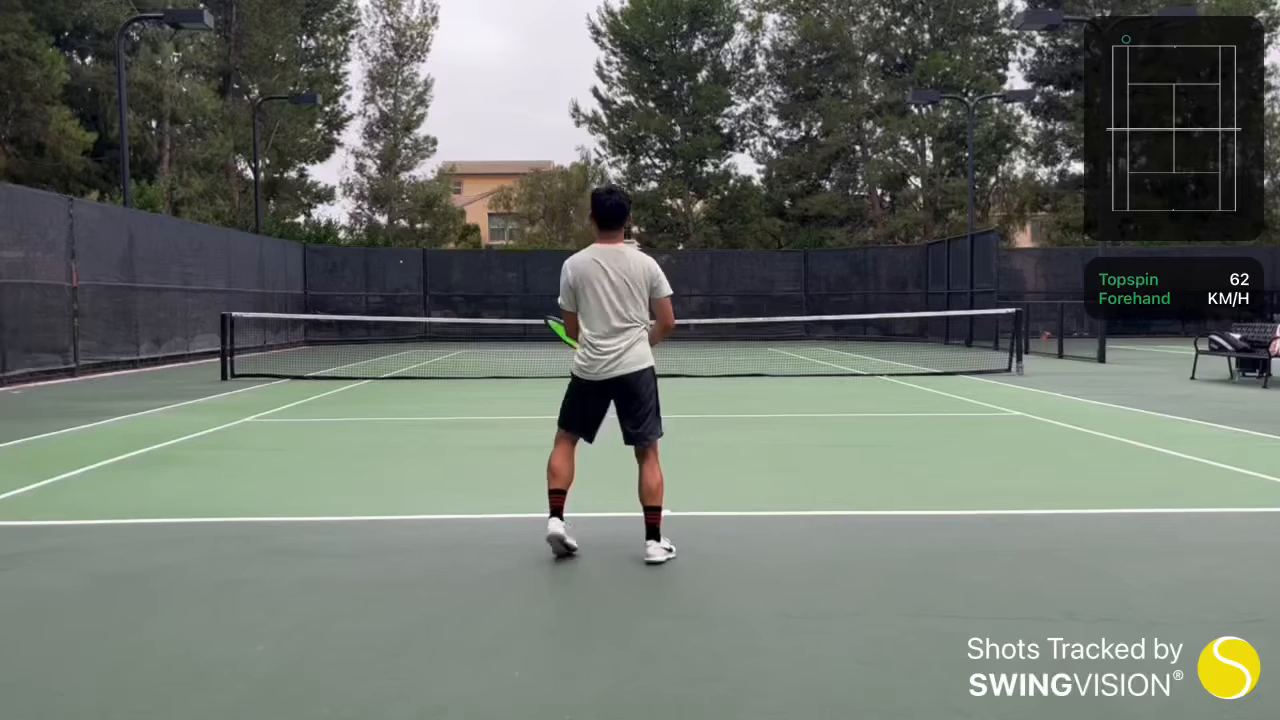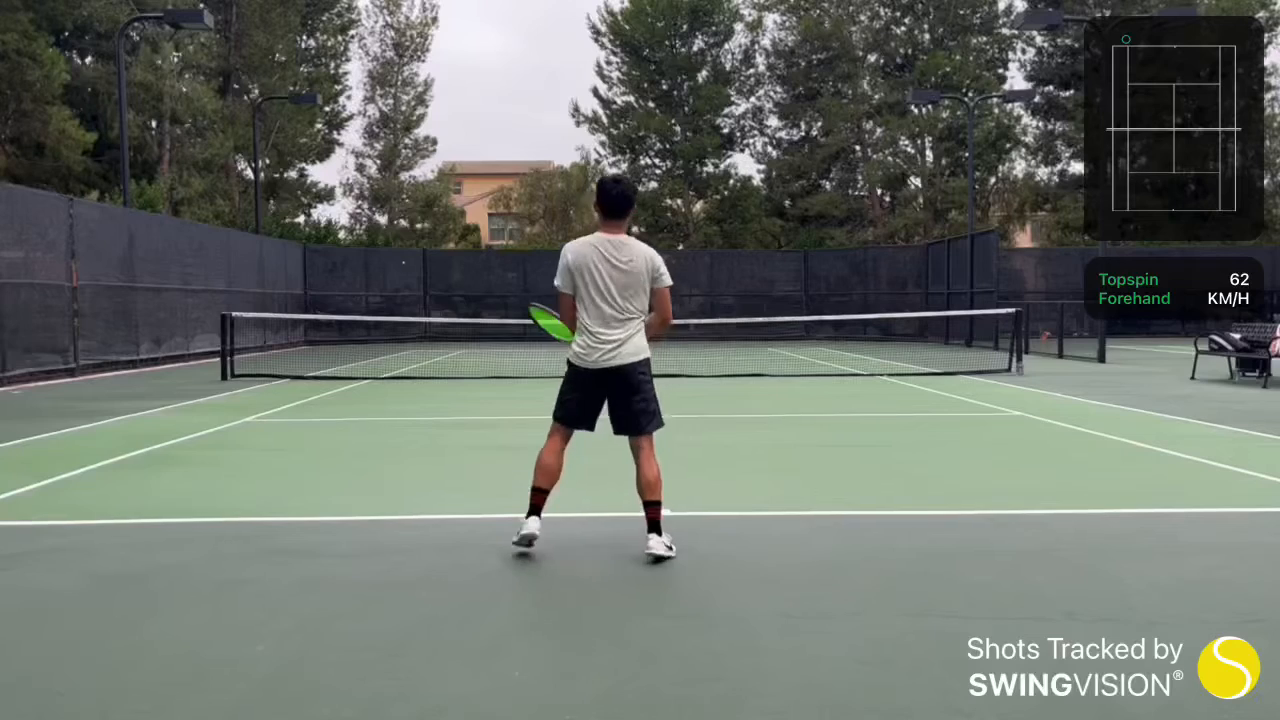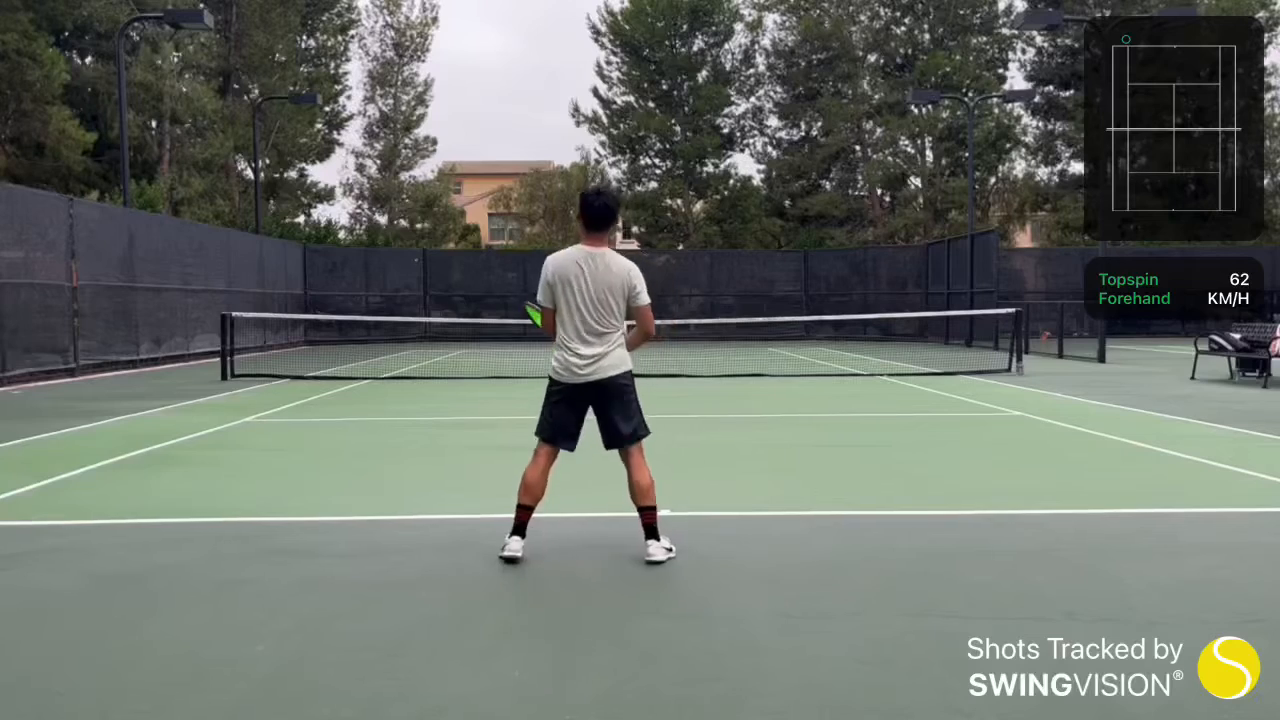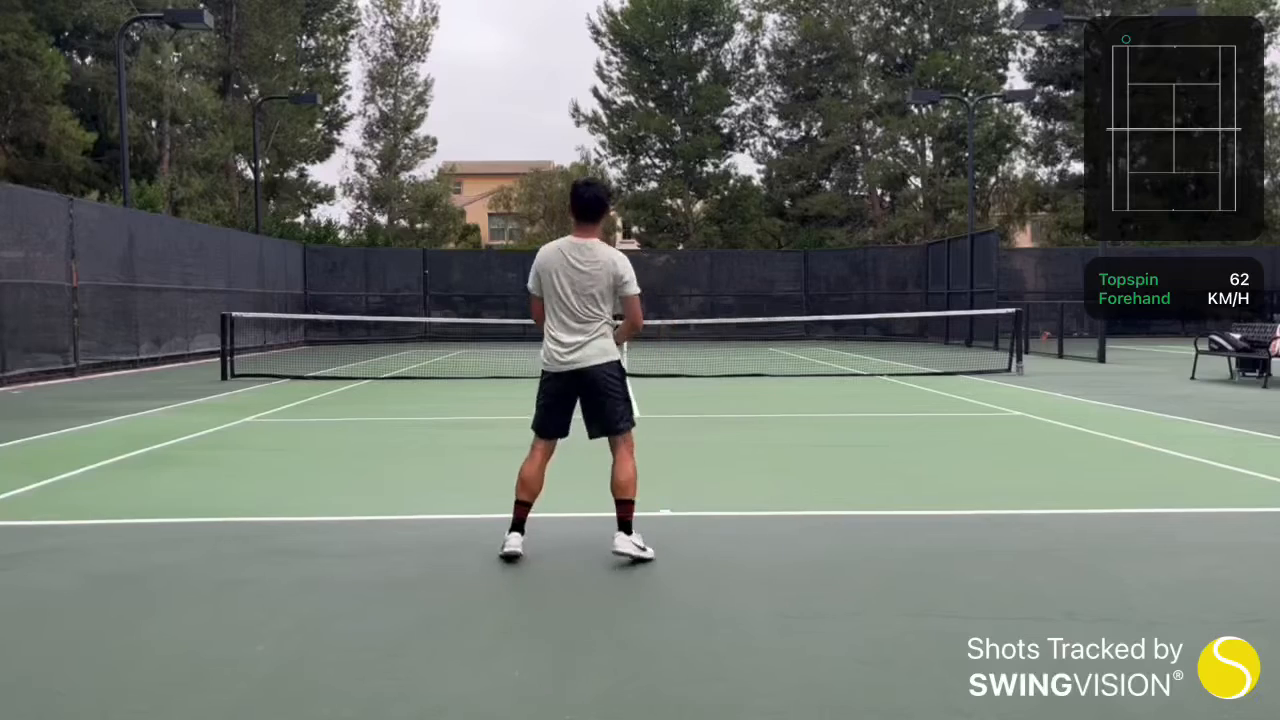
dt=0.2s
person 1, frame 1
left shoulder: (574, 265)
right shoulder: (646, 263)
left elbow: (571, 327)
right elbow: (666, 322)
left hip: (590, 370)
right hip: (637, 368)
left knee: (564, 441)
right knee: (648, 454)
left ankle: (557, 520)
right ankle: (654, 541)
person 1, frame 2
left shoulder: (573, 251)
right shoulder: (648, 255)
left elbow: (568, 314)
right elbow: (664, 317)
left hip: (586, 360)
right hip: (632, 360)
left knee: (558, 436)
right knee: (643, 447)
left ankle: (533, 519)
right ankle: (655, 535)
person 1, frame 3
left shoulder: (554, 263)
right shoulder: (627, 269)
left elbow: (549, 326)
right elbow: (646, 329)
left hip: (567, 375)
right hip: (614, 373)
left knee: (543, 455)
right knee: (634, 457)
left ankle: (516, 538)
right ankle: (654, 541)
person 1, frame 4
left shoulder: (545, 255)
right shoulder: (616, 260)
left elbow: (538, 314)
right elbow: (635, 321)
left hip: (556, 365)
right hip: (601, 363)
left knee: (540, 448)
right knee: (623, 447)
left ankle: (515, 534)
right ankle: (626, 534)
